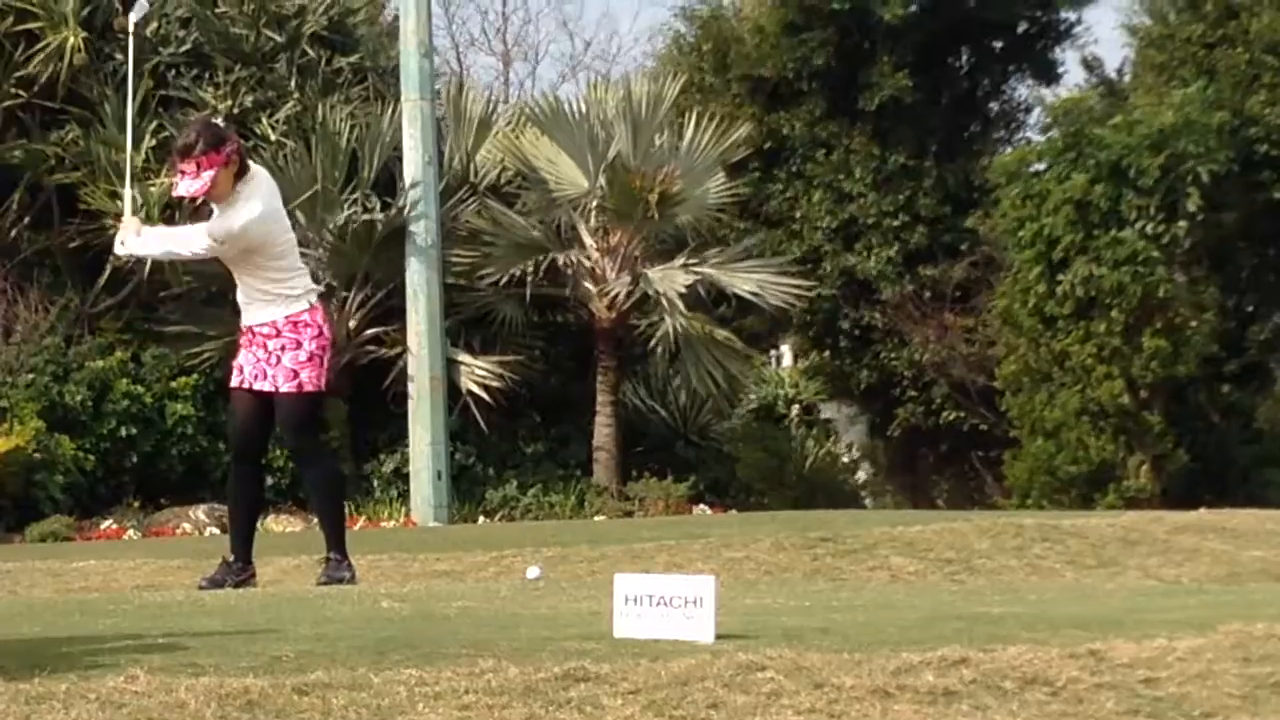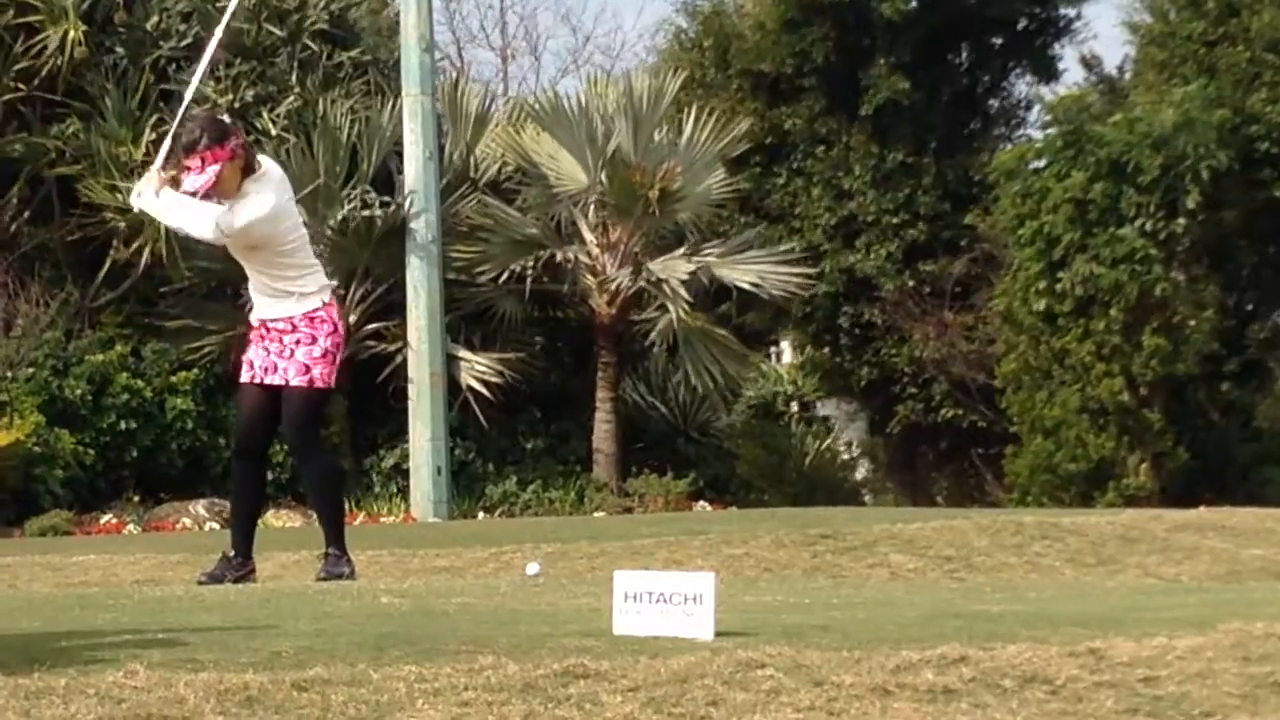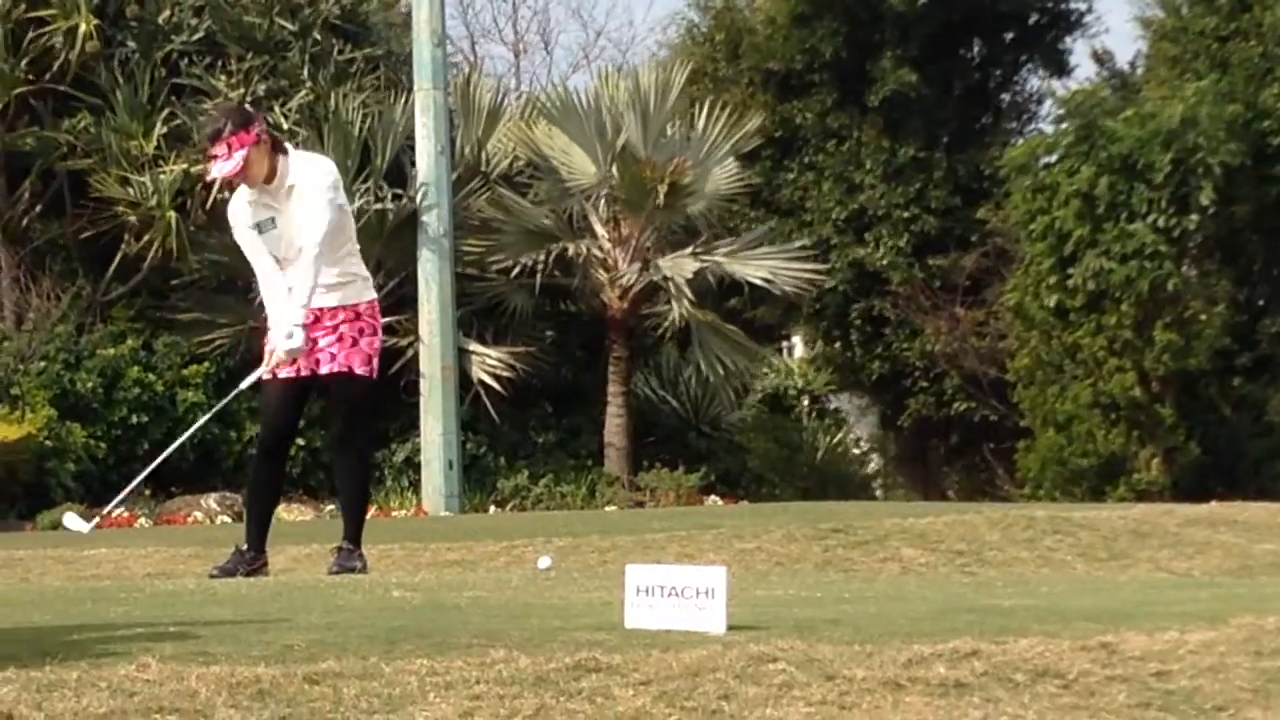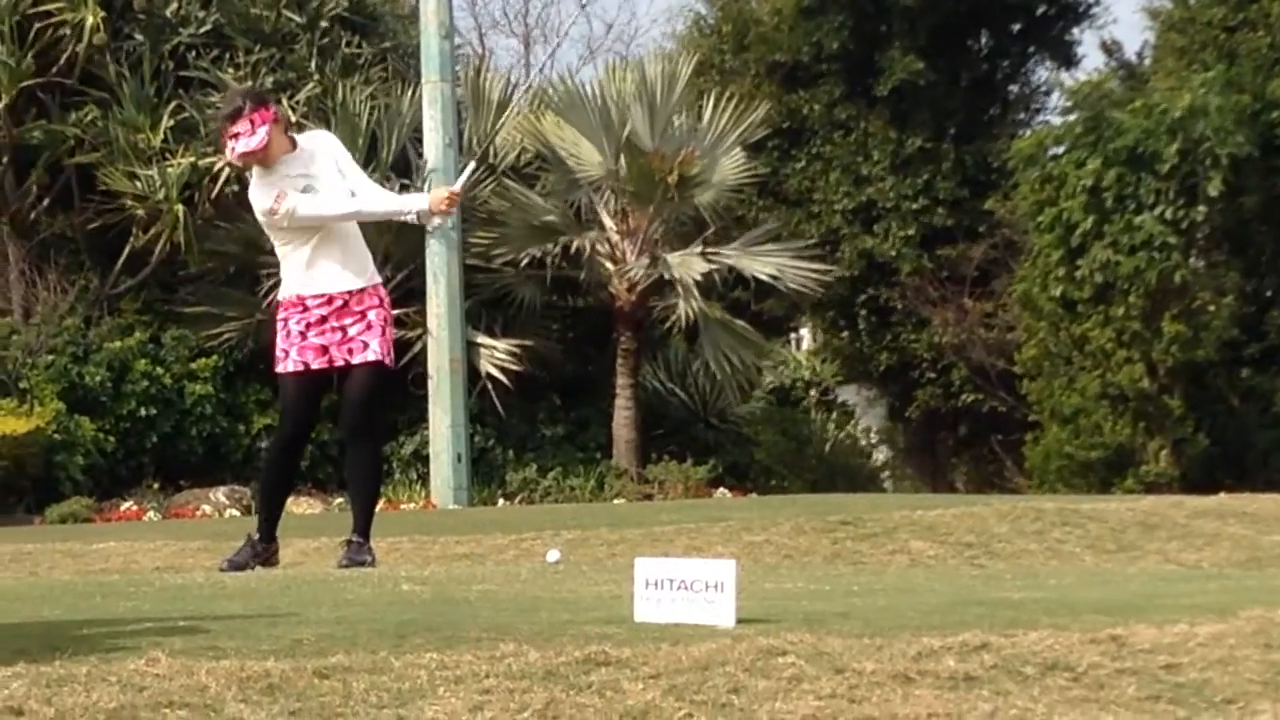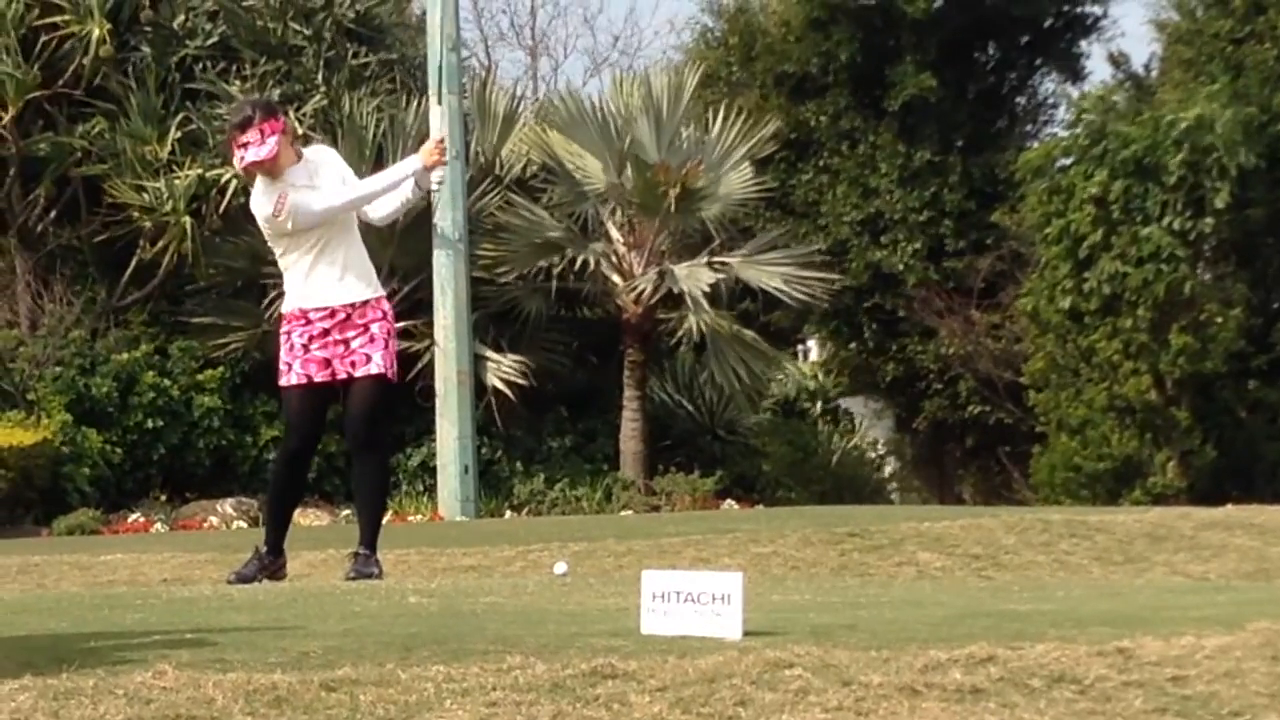
dt=0.3s
person 1, frame 1
left shoulder: (242, 220)
right shoulder: (251, 176)
left elbow: (189, 243)
right elbow: (204, 229)
left wrist: (133, 240)
right wrist: (141, 232)
left hip: (294, 329)
right hip: (258, 331)
left knee: (302, 442)
right knee: (244, 446)
left ankle: (338, 556)
right ankle: (240, 560)
person 1, frame 2
left shoulder: (250, 217)
right shoulder: (264, 168)
left elbow: (198, 222)
right elbow: (203, 208)
left wrist: (149, 195)
right wrist: (166, 190)
left hip: (307, 325)
right hip: (269, 326)
left knee: (303, 438)
right knee: (248, 442)
left ankle: (337, 552)
right ankle: (240, 556)
person 1, frame 3
left shoulder: (317, 172)
right shoulder: (240, 209)
left elbow: (312, 254)
right elbow: (269, 275)
left wrist: (294, 328)
right wrist: (280, 331)
left hip: (351, 312)
right hip: (290, 322)
left knee: (347, 433)
right knee: (273, 437)
left ankle: (351, 546)
right ankle: (253, 549)
person 1, frame 4
left shoulder: (321, 144)
right shoulder: (266, 194)
left elbow: (367, 192)
right elbow: (347, 210)
left wrist: (419, 207)
right wrist: (420, 202)
left hip: (363, 300)
right hip: (306, 311)
left knee: (360, 424)
right knee: (292, 428)
left ankle: (360, 539)
right ankle: (263, 538)
person 1, frame 5
left shoulder: (323, 158)
right shoulder: (268, 202)
left elbow: (375, 210)
right elbow: (354, 198)
left wrist: (421, 178)
right wrist: (414, 165)
left hip: (367, 313)
right hip: (308, 325)
left knee: (365, 435)
right knee: (297, 442)
left ankle: (366, 551)
right ankle: (271, 551)
